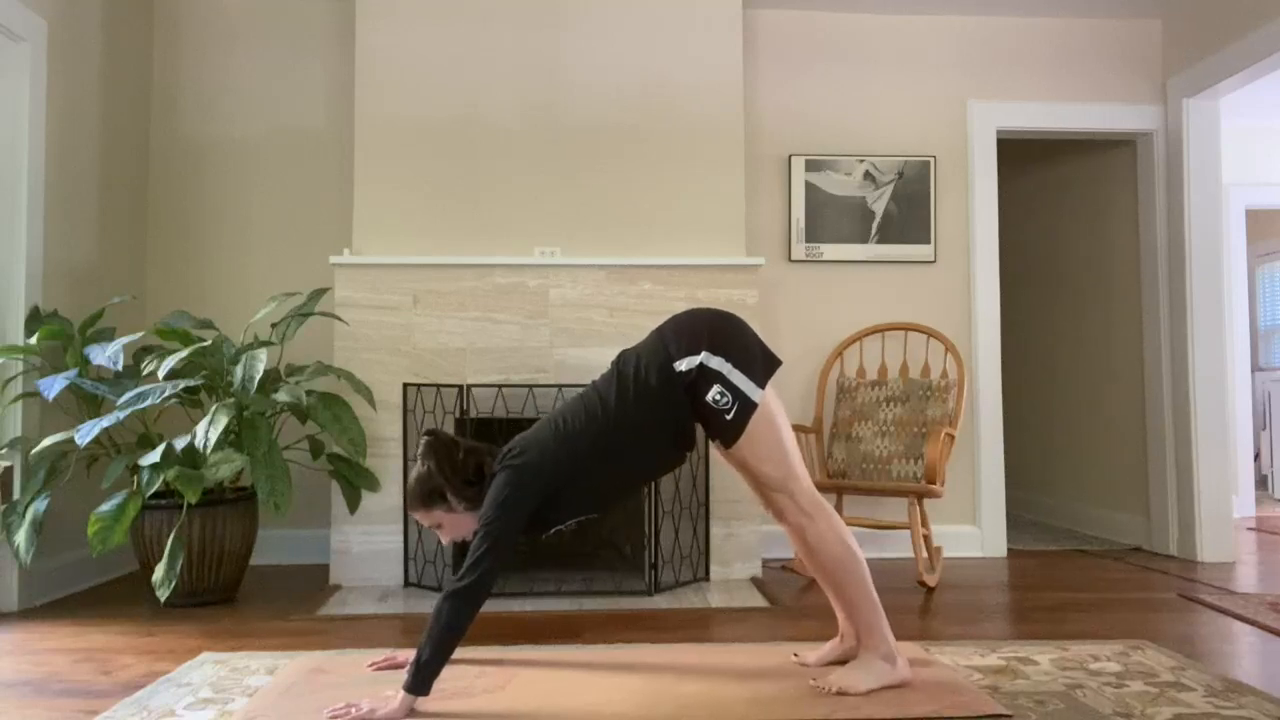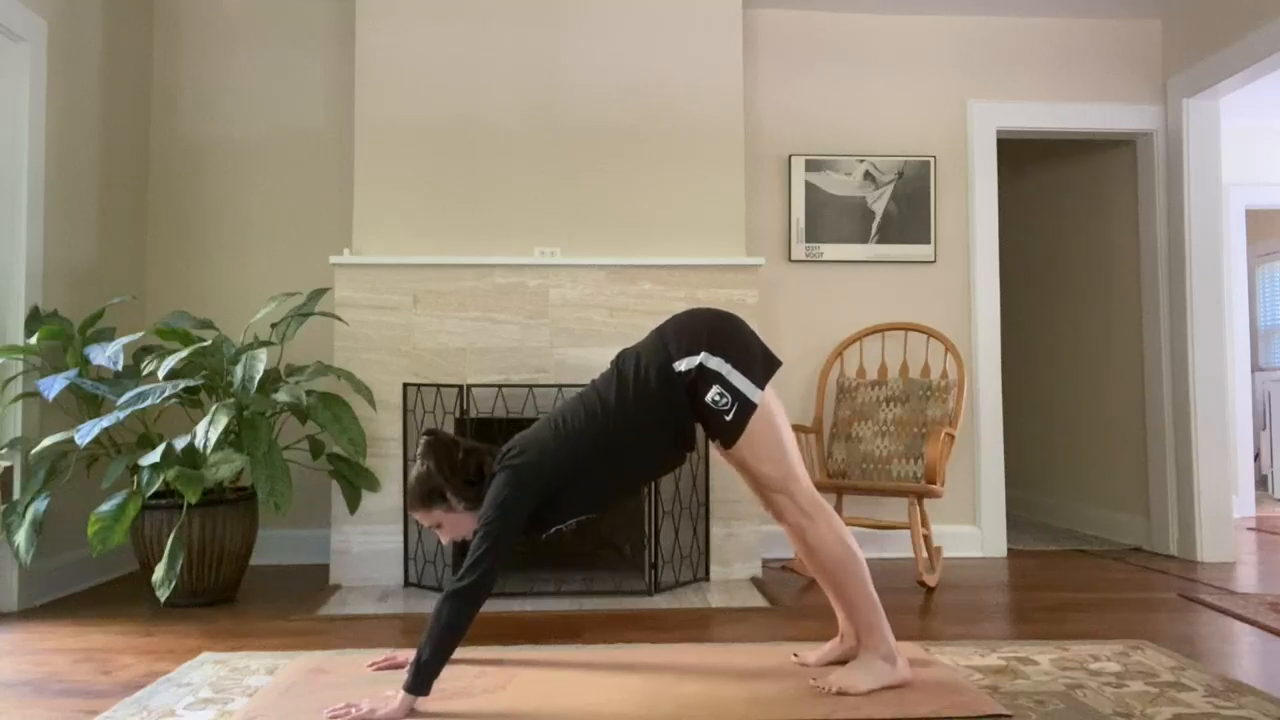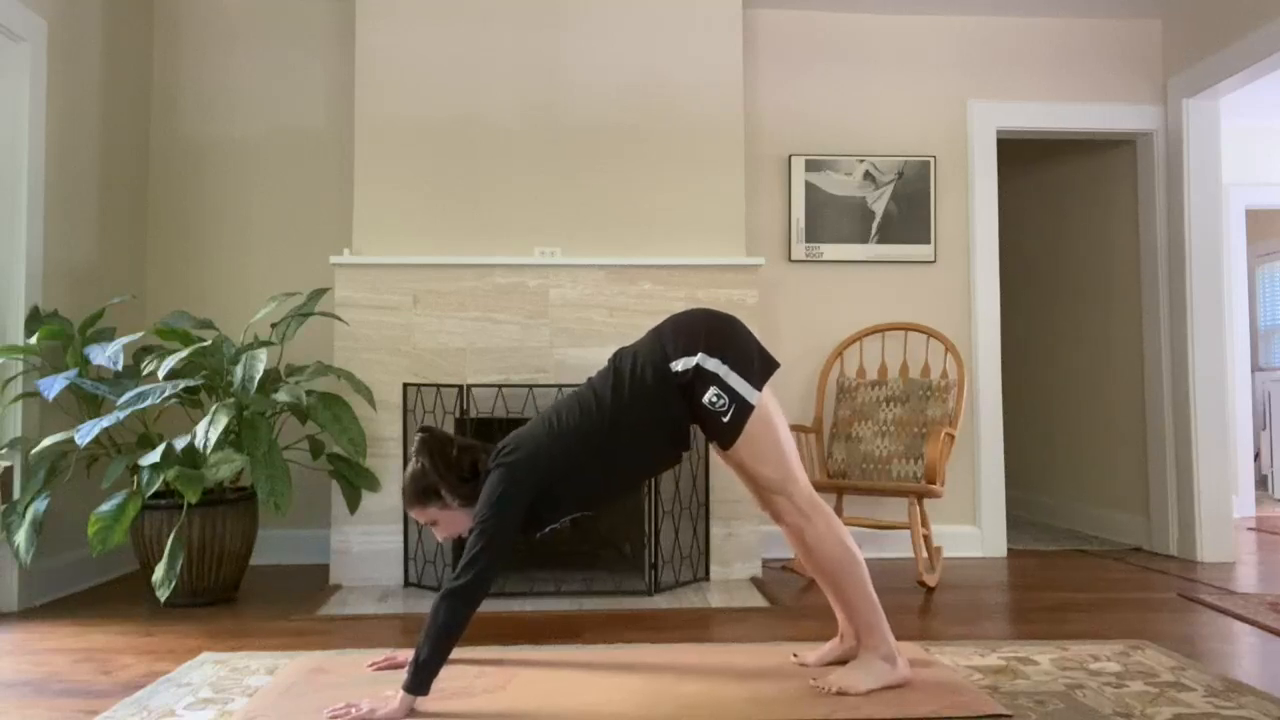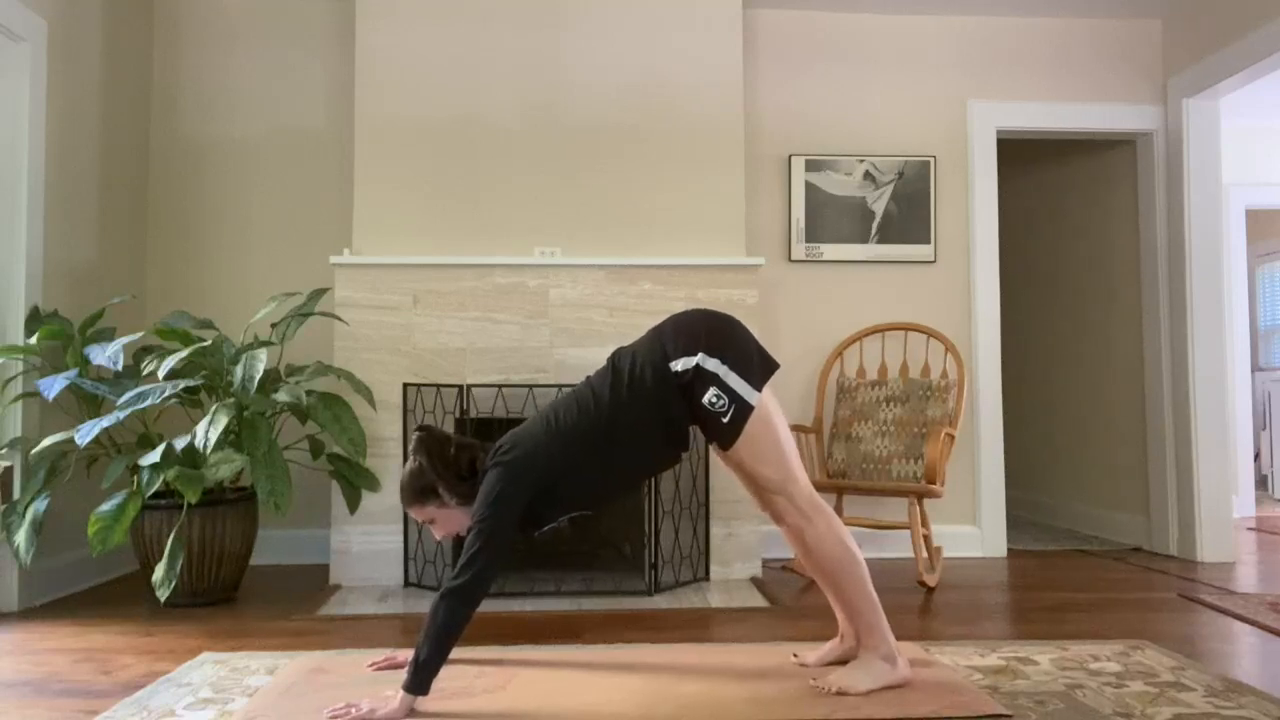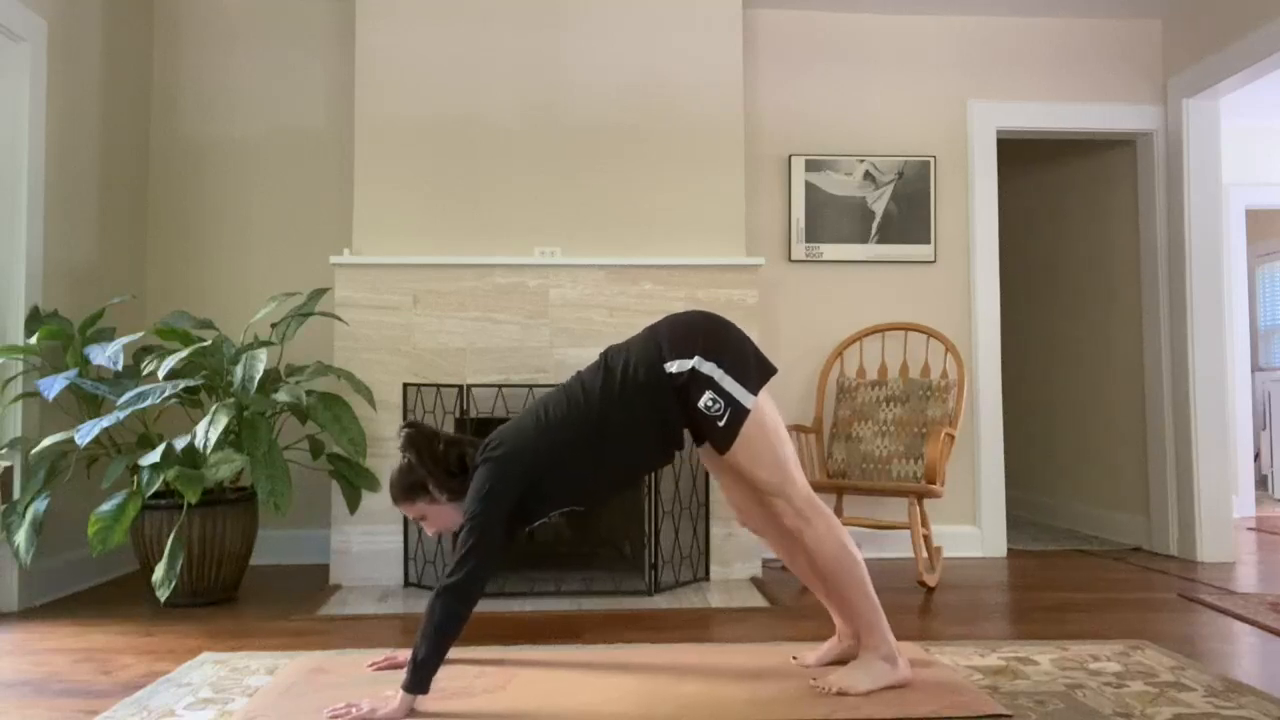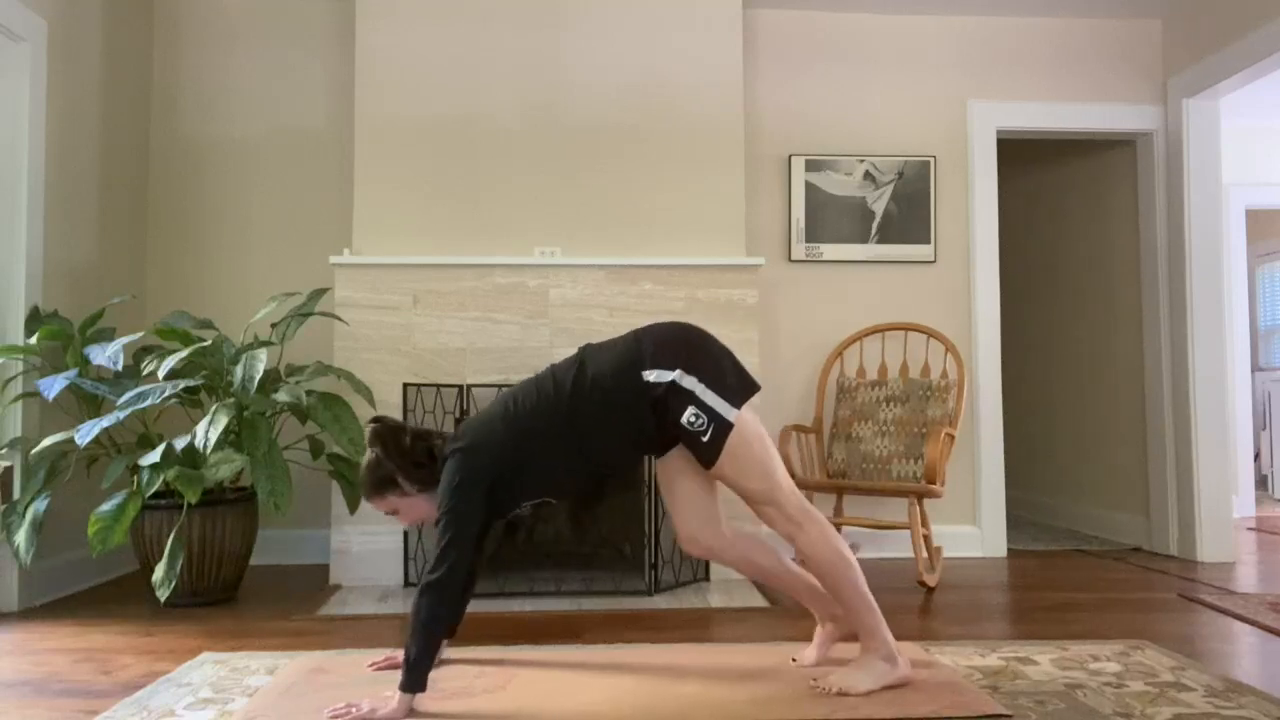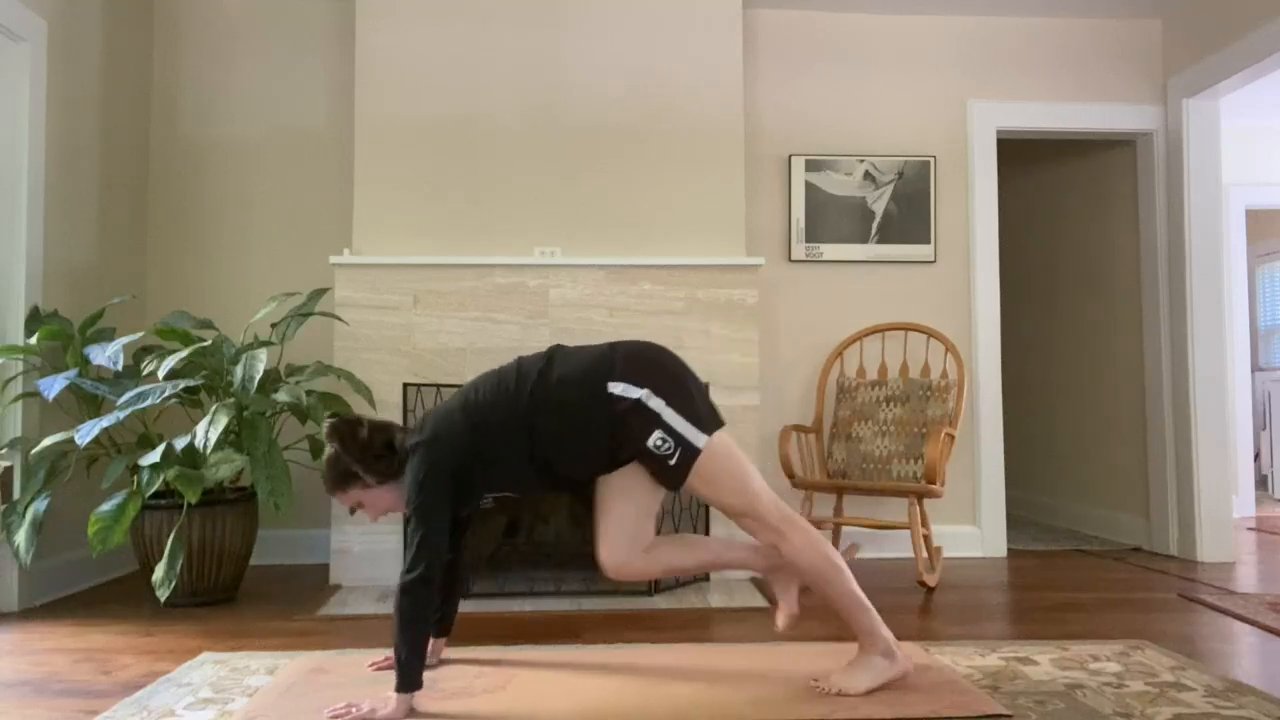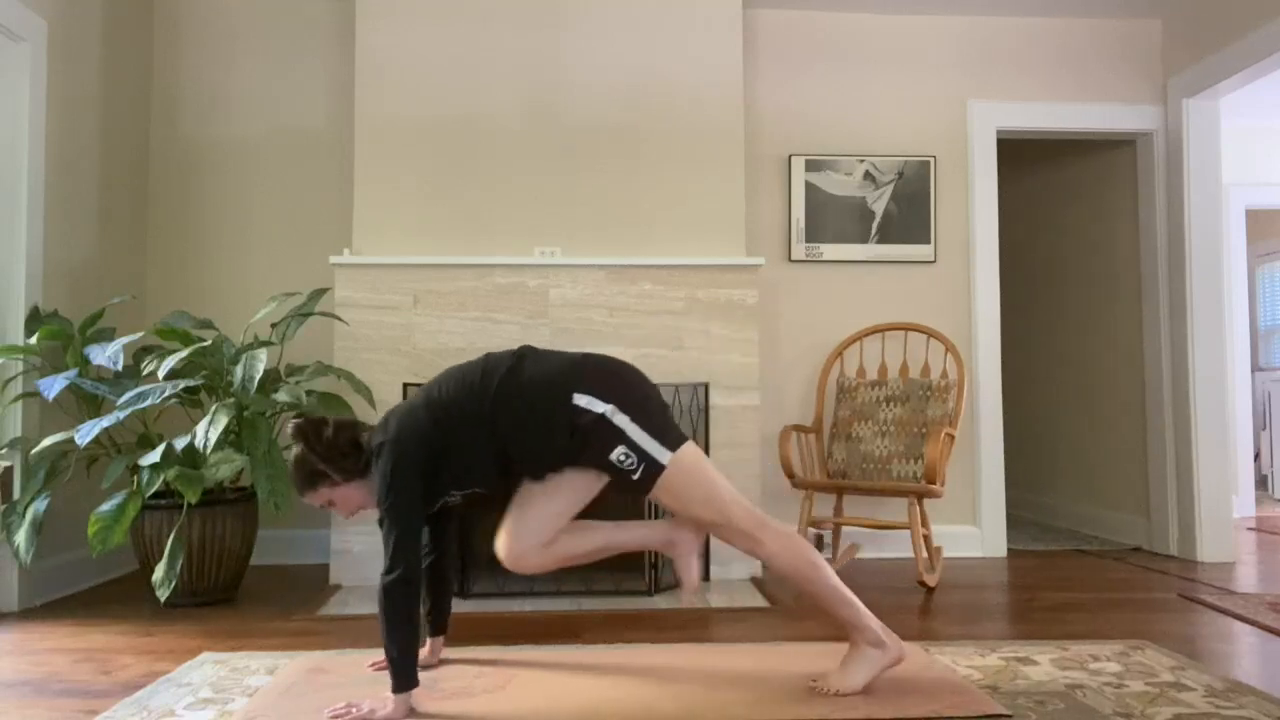
dt=0.2s
person 1, frame 1
left shoulder: (515, 481)
right shoulder: (507, 477)
left elbow: (469, 586)
right elbow: (473, 581)
right wrist: (430, 650)
left hip: (701, 358)
right hip: (690, 368)
left knee: (796, 501)
right knee: (784, 505)
left ankle: (883, 654)
right ankle: (852, 635)
person 1, frame 2
left shoulder: (517, 481)
right shoulder: (509, 478)
left elbow: (470, 586)
right elbow: (473, 583)
right wrist: (430, 650)
left hip: (701, 359)
right hip: (690, 366)
left knee: (796, 501)
right knee: (784, 505)
left ankle: (883, 654)
right ankle: (852, 635)
person 1, frame 3
left shoulder: (510, 477)
right shoulder: (504, 476)
left elbow: (467, 584)
right elbow: (470, 581)
right wrist: (428, 650)
left hip: (698, 360)
right hip: (687, 369)
left knee: (794, 501)
right knee: (780, 506)
left ankle: (883, 653)
right ankle: (853, 633)
person 1, frame 4
left shoulder: (508, 477)
right shoulder: (503, 476)
left elbow: (466, 583)
right elbow: (470, 579)
right wrist: (429, 650)
left hip: (697, 360)
right hip: (687, 371)
left knee: (794, 502)
right knee: (780, 507)
left ankle: (883, 654)
right ankle: (854, 634)
person 1, frame 5
left shoulder: (498, 473)
right shoulder: (493, 474)
left elbow: (461, 580)
right elbow: (471, 572)
right wrist: (432, 647)
left hip: (692, 360)
right hip: (680, 376)
left knee: (791, 504)
right knee: (759, 514)
left ankle: (884, 654)
right ankle: (850, 629)
person 1, frame 6
left shoulder: (465, 464)
right shoulder: (473, 464)
left elbow: (441, 574)
right elbow: (463, 557)
right wrist: (434, 642)
left hip: (669, 372)
right hip: (652, 391)
left knee: (781, 507)
right knee: (698, 537)
left ankle: (883, 652)
right ankle: (831, 612)
person 1, frame 7
left shoulder: (424, 459)
right shoulder: (437, 454)
left elbow: (419, 573)
right elbow: (448, 549)
right wrist: (434, 642)
left hip: (629, 389)
right hip: (613, 411)
left knee: (760, 512)
right knee: (623, 561)
left ankle: (881, 648)
right ankle: (768, 561)
person 1, frame 8
left shoulder: (393, 456)
right shoulder: (407, 448)
left elbow: (400, 572)
right elbow: (436, 538)
right wrist: (433, 640)
left hip: (592, 403)
right hip: (574, 418)
left knee: (734, 519)
right knee: (519, 549)
left ankle: (873, 639)
right ankle: (667, 536)
